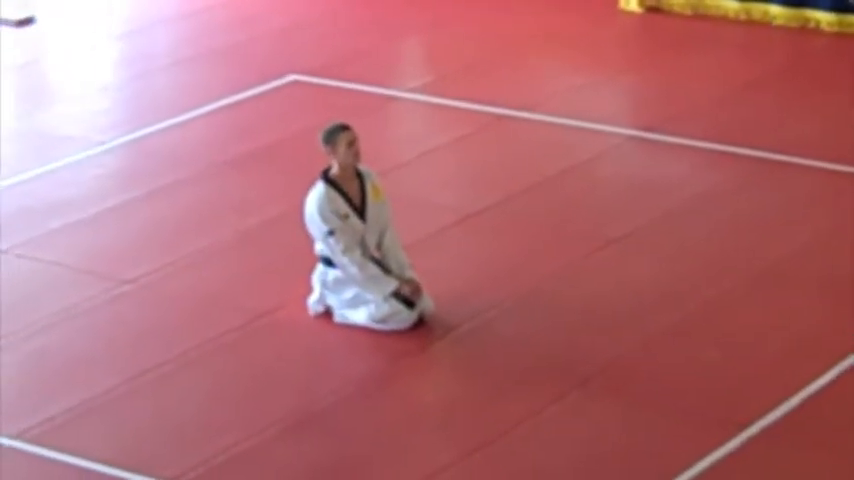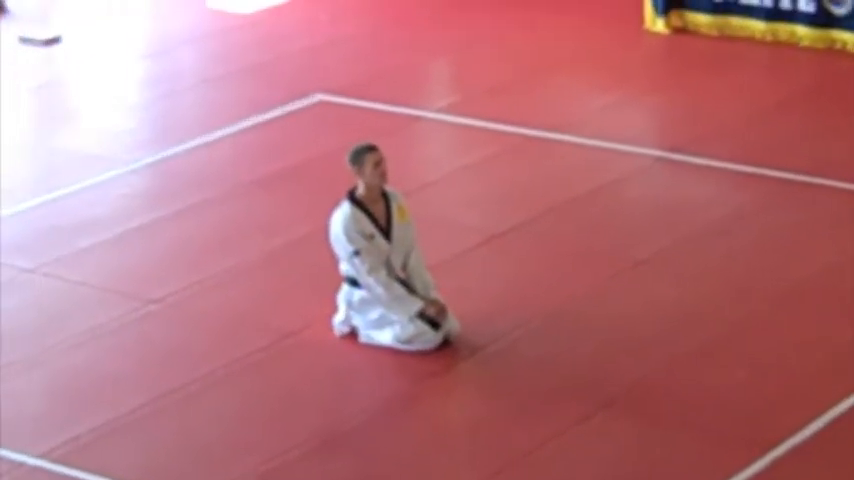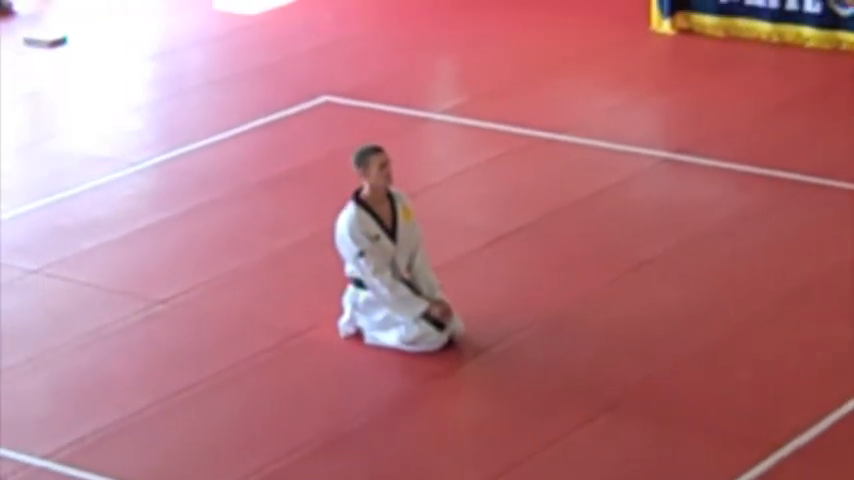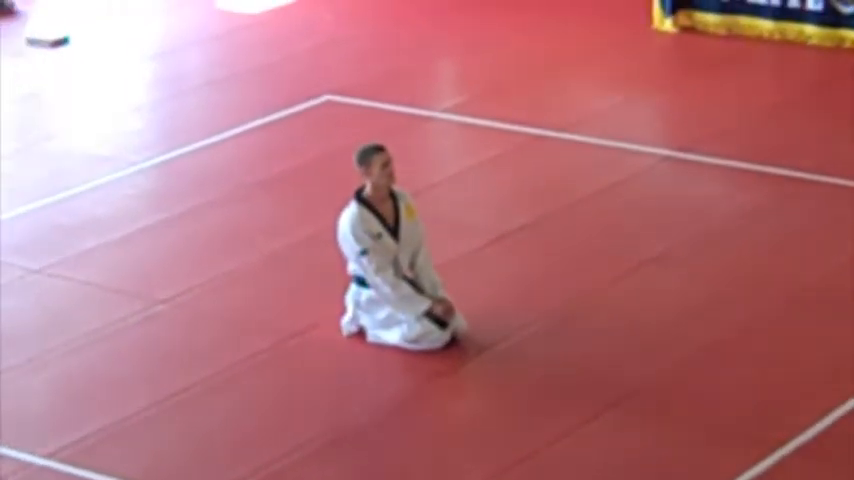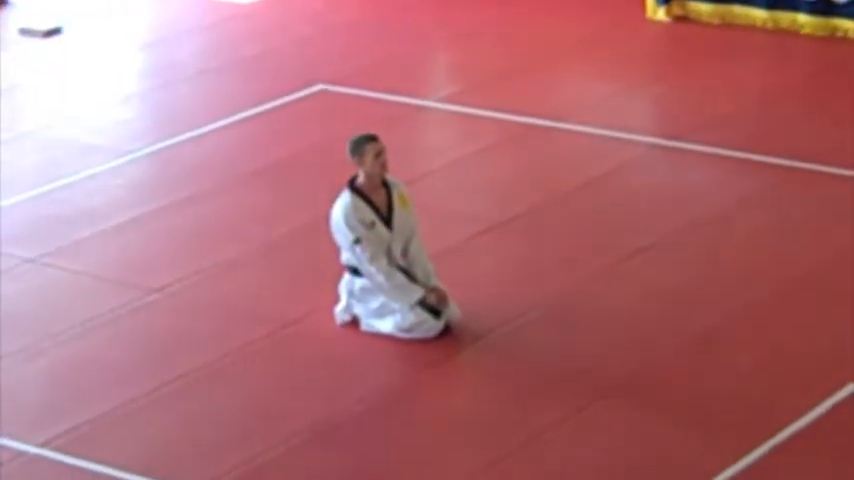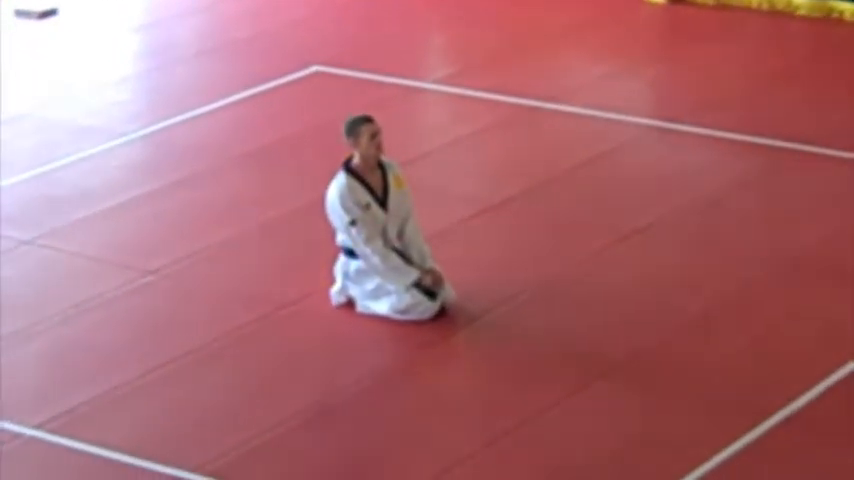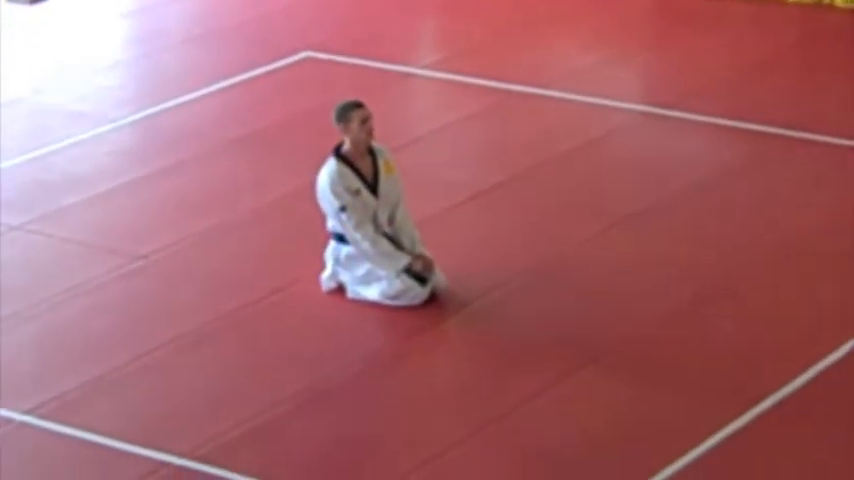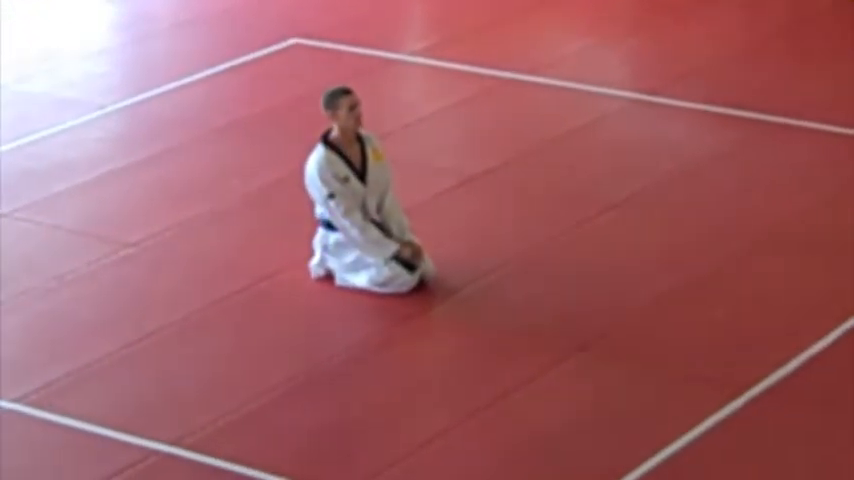
dt=0.2s
person 1, frame 1
left shoulder: (368, 178)
right shoulder: (321, 201)
left elbow: (386, 232)
right elbow: (346, 257)
left wrist: (405, 274)
right wrist: (395, 286)
left hip: (372, 263)
right hip: (344, 275)
left knee: (423, 306)
right knee: (404, 315)
right ankle: (334, 302)
person 1, frame 2
left shoulder: (394, 199)
right shoulder: (346, 221)
left elbow: (411, 253)
right elbow: (372, 277)
left wrist: (430, 296)
right wrist: (420, 307)
left hip: (398, 284)
right hip: (368, 296)
left knee: (448, 327)
right knee: (428, 336)
right ankle: (359, 322)
person 1, frame 3
left shoulder: (399, 201)
right shoulder: (351, 222)
left elbow: (417, 254)
right elbow: (377, 278)
left wrist: (434, 296)
right wrist: (425, 308)
left hip: (403, 284)
right hip: (374, 297)
left knee: (453, 328)
right knee: (433, 337)
right ankle: (363, 322)
person 1, frame 4
left shoulder: (402, 199)
right shoulder: (354, 221)
left elbow: (419, 252)
right elbow: (379, 277)
left wrist: (437, 295)
right wrist: (428, 306)
left hip: (406, 283)
right hip: (376, 295)
left knee: (455, 326)
right knee: (435, 335)
right ankle: (365, 320)
person 1, frame 5
left shoulder: (395, 188)
right shoulder: (347, 210)
left elbow: (412, 241)
right elbow: (373, 266)
left wrist: (430, 283)
right wrist: (421, 295)
left hip: (400, 271)
right hip: (369, 284)
left knee: (449, 314)
right knee: (429, 324)
right ankle: (359, 309)
person 1, frame 6
left shoulder: (390, 170)
right shoulder: (342, 192)
left elbow: (408, 223)
right elbow: (368, 247)
left wrist: (426, 265)
right wrist: (416, 276)
left hip: (395, 253)
right hip: (365, 266)
left knee: (444, 296)
right knee: (425, 305)
right ankle: (354, 291)
person 1, frame 7
left shoulder: (380, 155)
right shoulder: (333, 178)
left elbow: (398, 208)
right elbow: (359, 234)
left wrist: (416, 251)
right wrist: (407, 262)
left hip: (386, 239)
right hip: (355, 251)
left knee: (435, 281)
right knee: (415, 291)
right ankle: (345, 276)
person 1, frame 8
left shoulder: (369, 143)
right shoulder: (321, 165)
left elbow: (386, 196)
right elbow: (347, 220)
left wrist: (405, 238)
right wrist: (395, 249)
left hip: (375, 226)
right hip: (343, 239)
left knee: (424, 270)
right knee: (404, 278)
right ankle: (334, 264)
